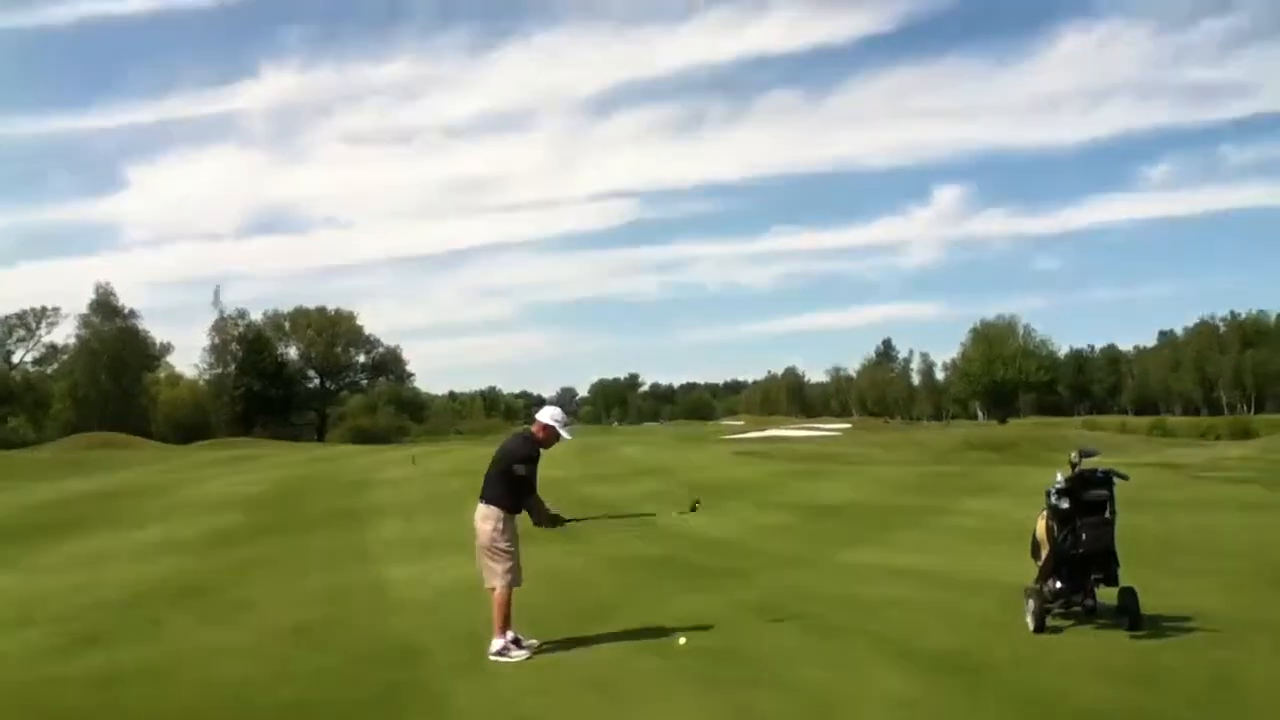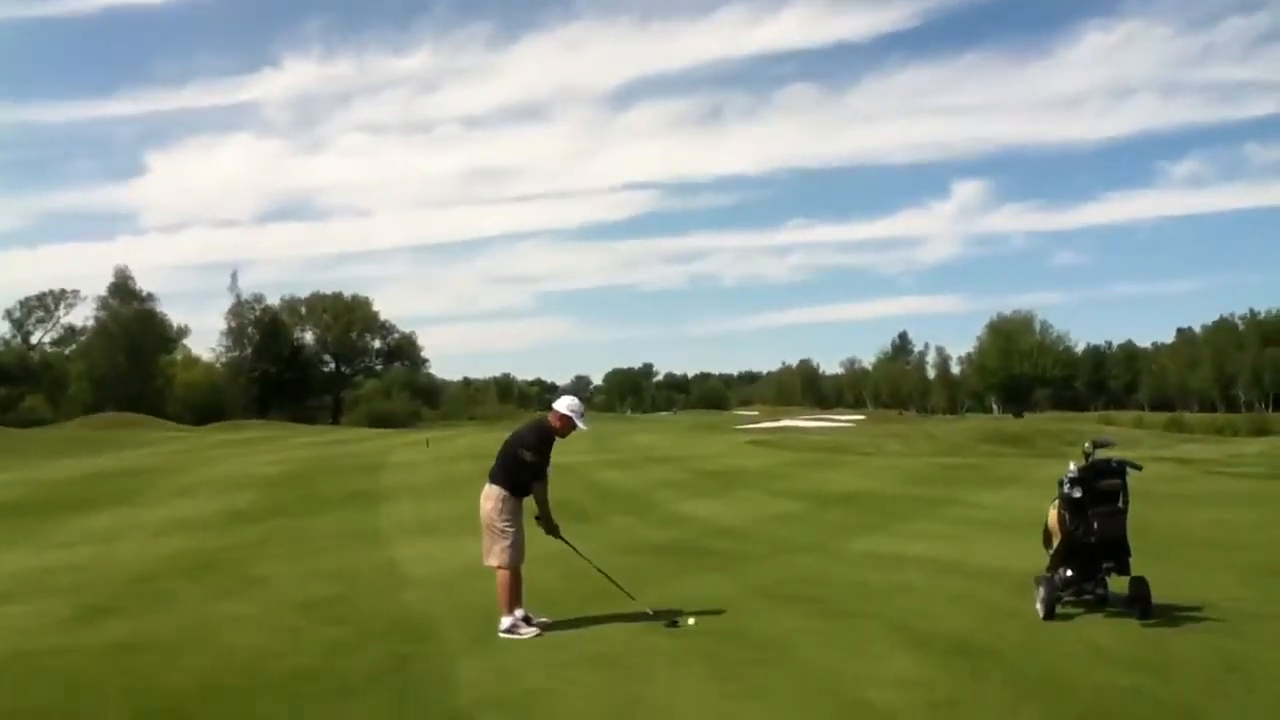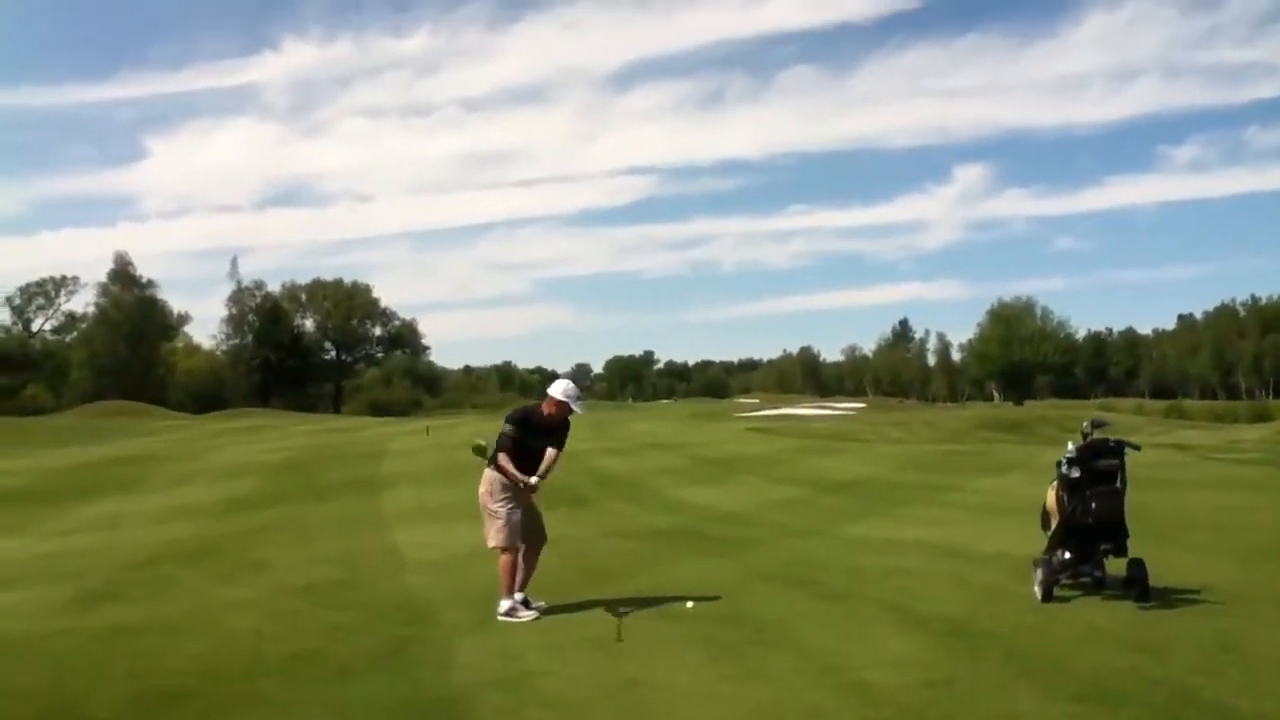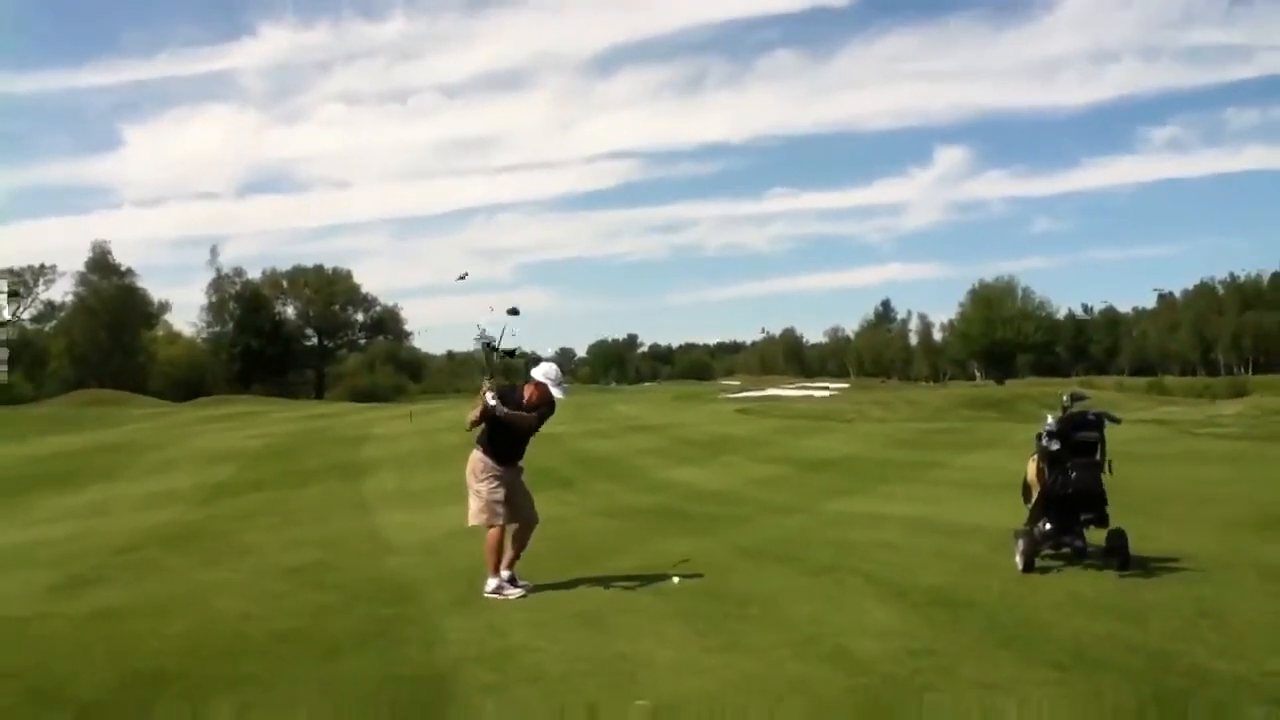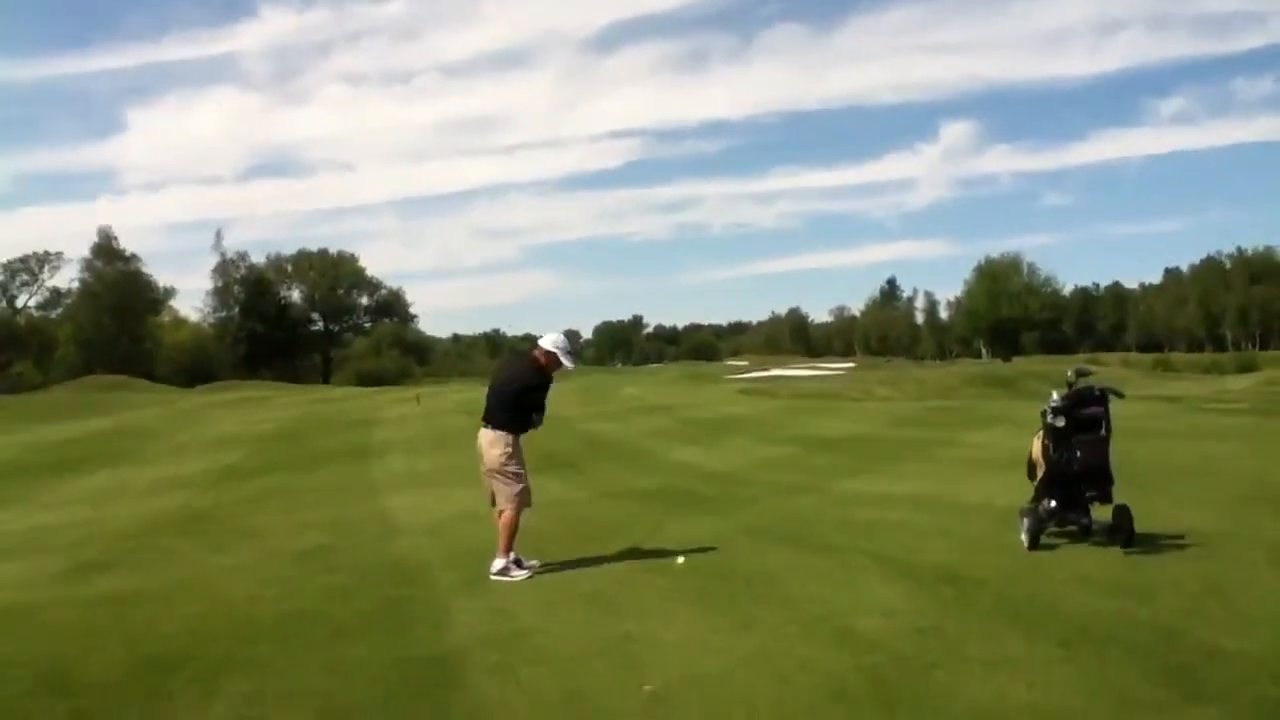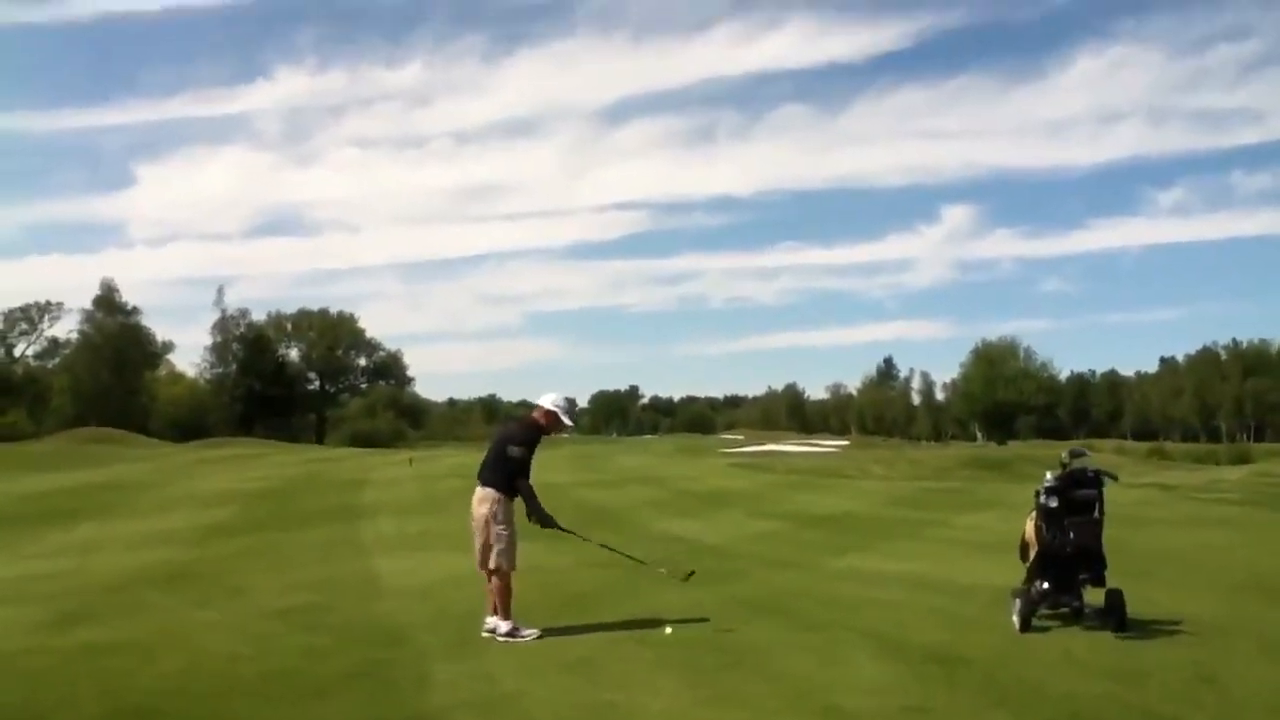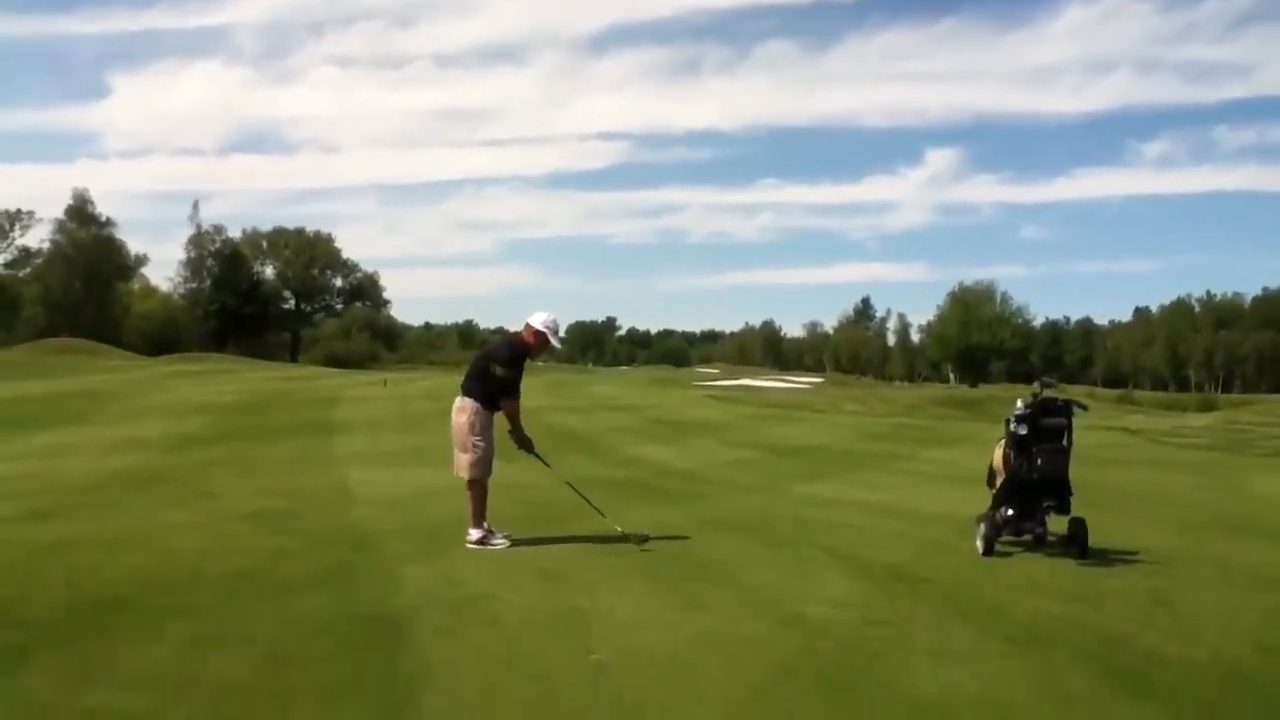
dt=0.7s
person 1, frame 1
left shoulder: (521, 442)
right shoulder: (525, 450)
right elbow: (528, 495)
left wrist: (542, 516)
right wrist: (548, 517)
left hip: (495, 514)
right hip: (496, 517)
left knee: (502, 580)
right knee: (503, 580)
left ankle: (508, 634)
right ankle: (499, 643)
person 1, frame 2
left shoulder: (544, 433)
right shoulder: (534, 437)
left elbow: (540, 478)
right elbow: (535, 482)
left wrist: (544, 515)
right wrist: (546, 517)
left hip: (509, 497)
right hip: (500, 497)
left knee: (514, 559)
right knee: (505, 560)
left ankle: (518, 613)
right ankle: (507, 621)
person 1, frame 3
left shoulder: (561, 425)
right shoulder: (520, 416)
left elbow: (553, 453)
right elbow: (501, 456)
left wrist: (538, 478)
right wrist: (520, 478)
left hip: (521, 485)
right hip: (499, 483)
left knee: (536, 540)
right knee: (510, 543)
left ankle: (519, 595)
right ankle: (506, 605)
person 1, frame 4
left shoulder: (547, 406)
right shoulder: (502, 393)
left elbow: (528, 421)
right elbow: (471, 425)
left wrist: (504, 412)
right wrist: (484, 403)
left hip: (510, 466)
right hip: (485, 463)
left knee: (528, 520)
right knee: (497, 522)
left ankle: (507, 573)
right ankle: (493, 582)
person 1, frame 5
left shoulder: (513, 362)
right shoulder: (537, 377)
right elbow: (536, 418)
left wrist: (524, 419)
right wrist: (529, 421)
left hip: (488, 434)
right hip: (503, 439)
left knee: (504, 501)
right knee: (513, 502)
left ankle: (509, 555)
right ankle: (501, 563)
person 1, frame 6
left shoulder: (521, 429)
right shoulder: (524, 434)
right elbow: (519, 478)
left wrist: (532, 508)
right wrist: (538, 510)
left hip: (490, 496)
right hip: (494, 499)
left knee: (494, 564)
right knee: (502, 565)
left ankle: (492, 620)
right ankle: (505, 625)
person 1, frame 7
left shoulder: (515, 349)
right shoulder: (507, 351)
left elbow: (510, 395)
right elbow: (506, 398)
left wrist: (518, 431)
right wrist: (519, 432)
left hip: (480, 410)
right hip: (472, 409)
left knee: (481, 472)
right knee: (476, 473)
left ankle: (481, 526)
right ankle: (476, 533)
